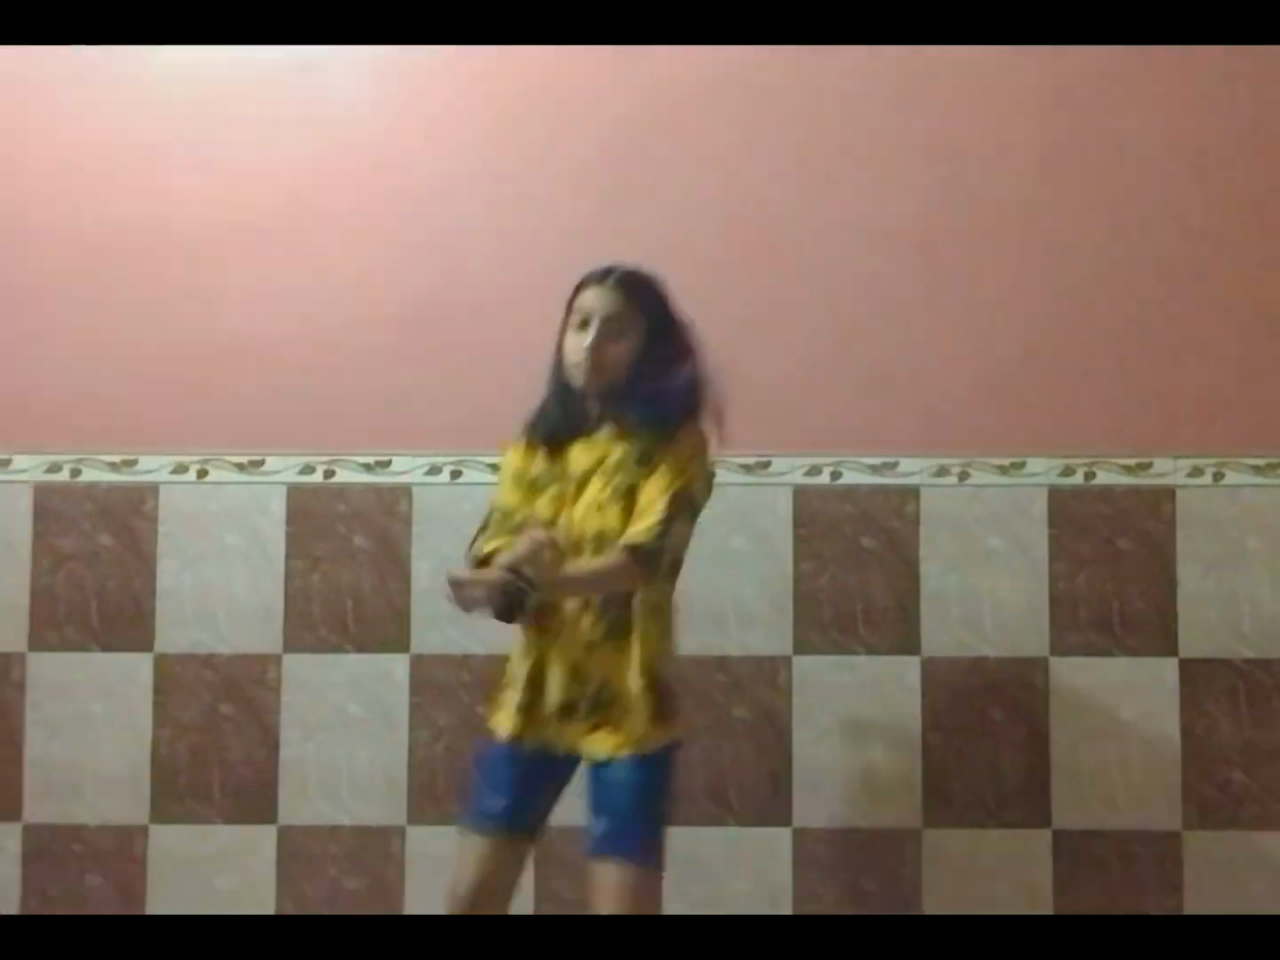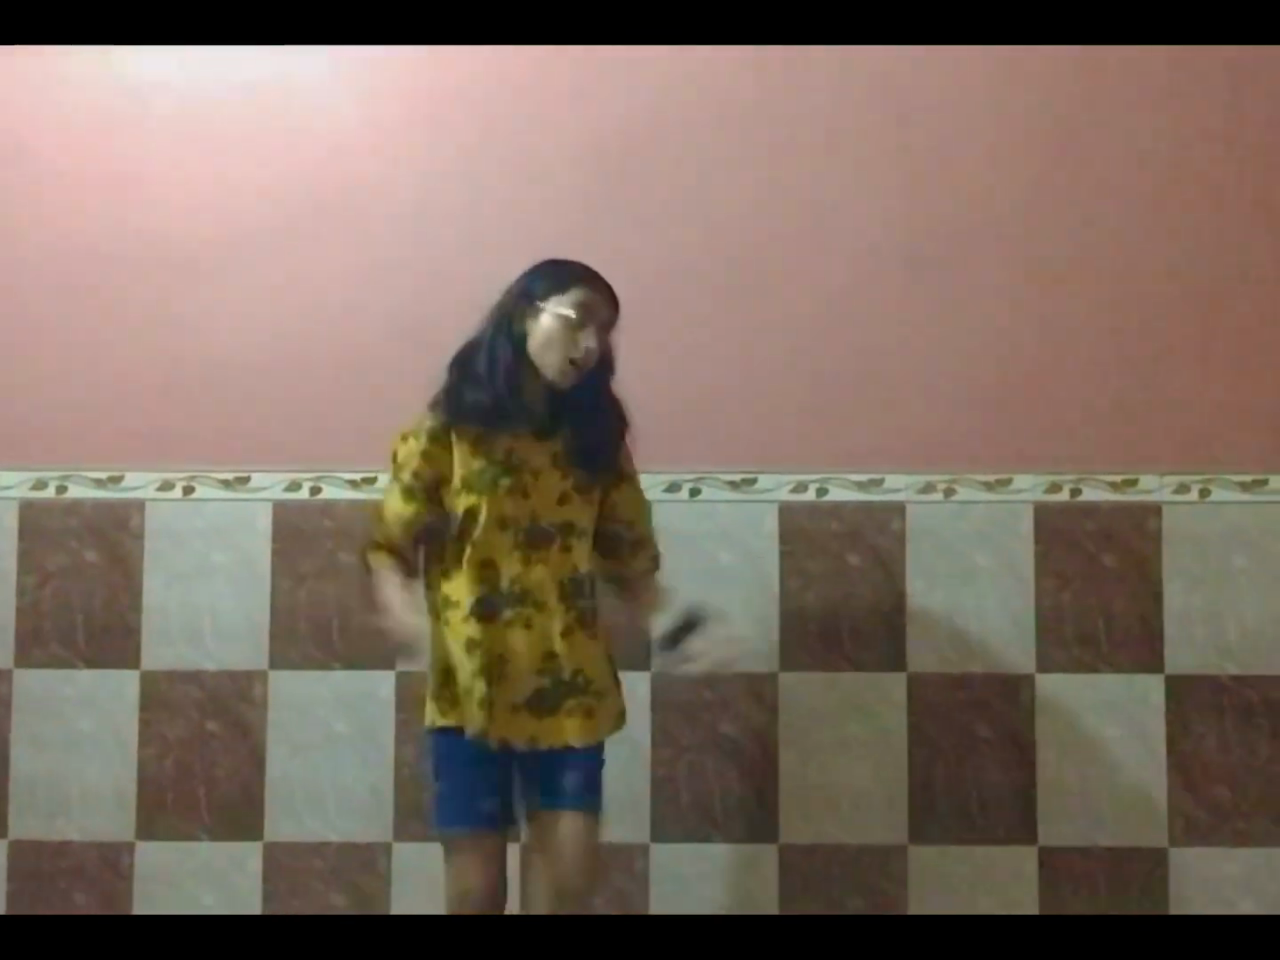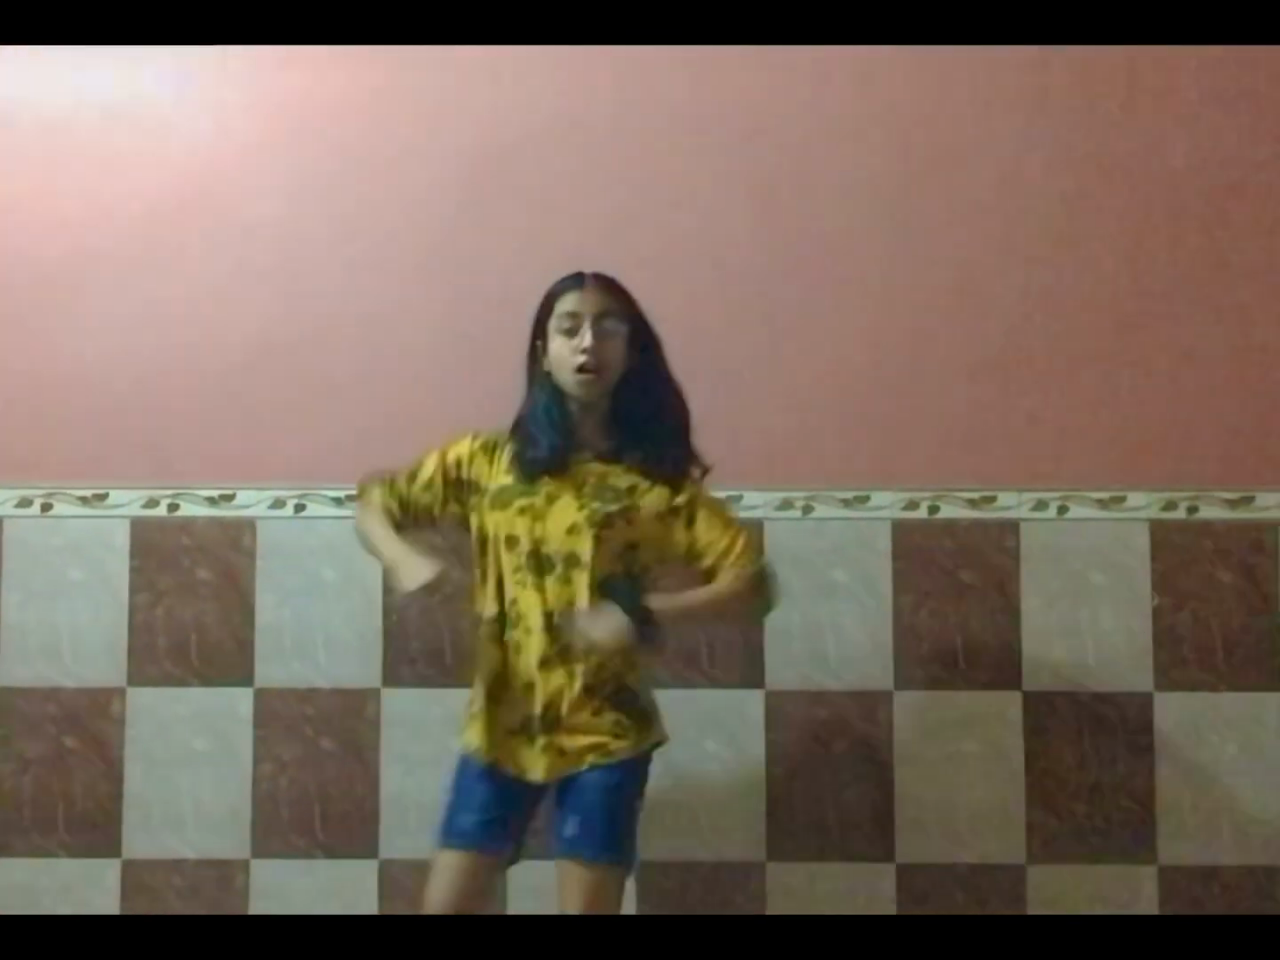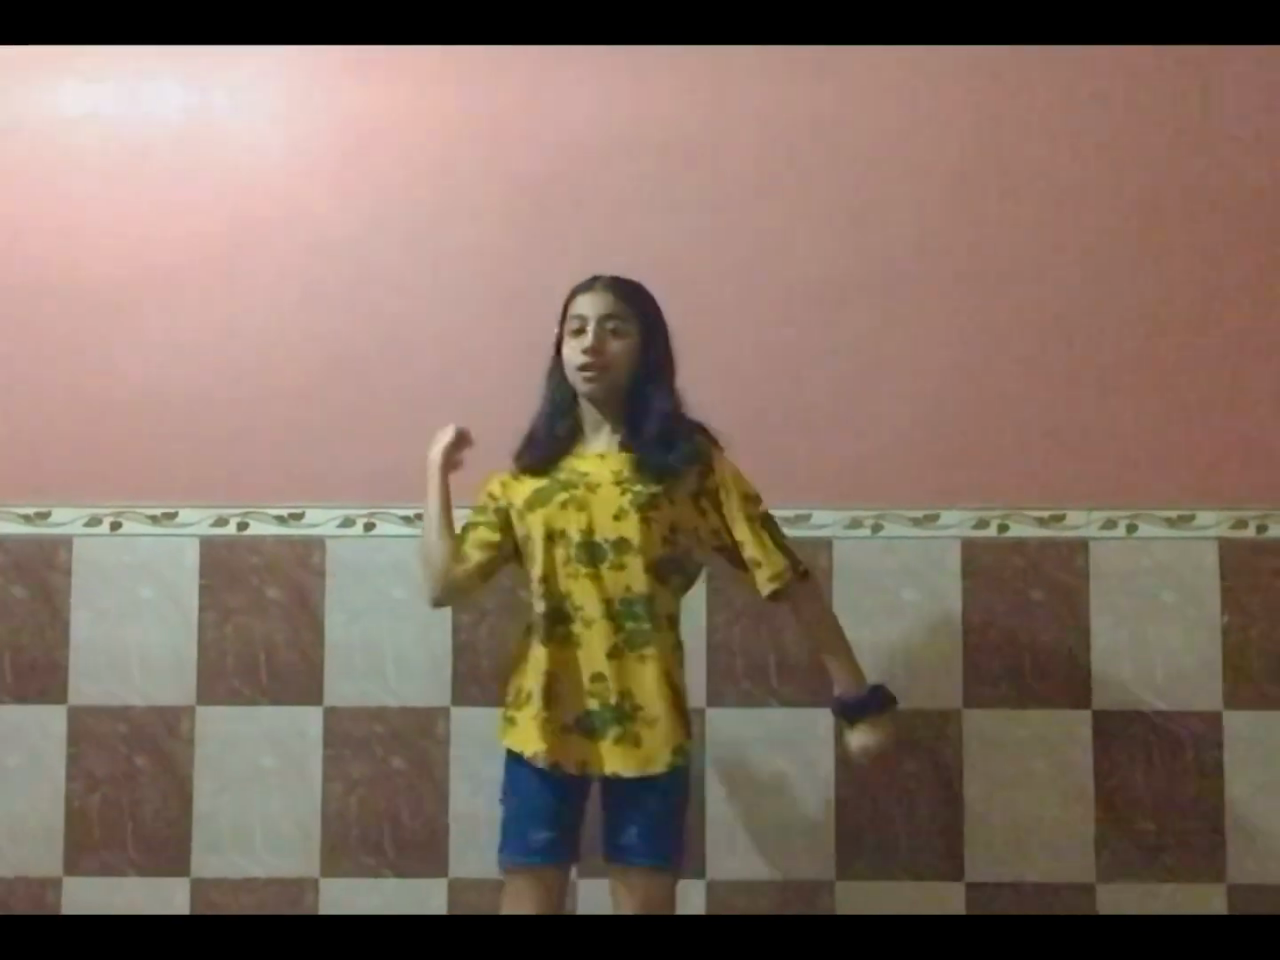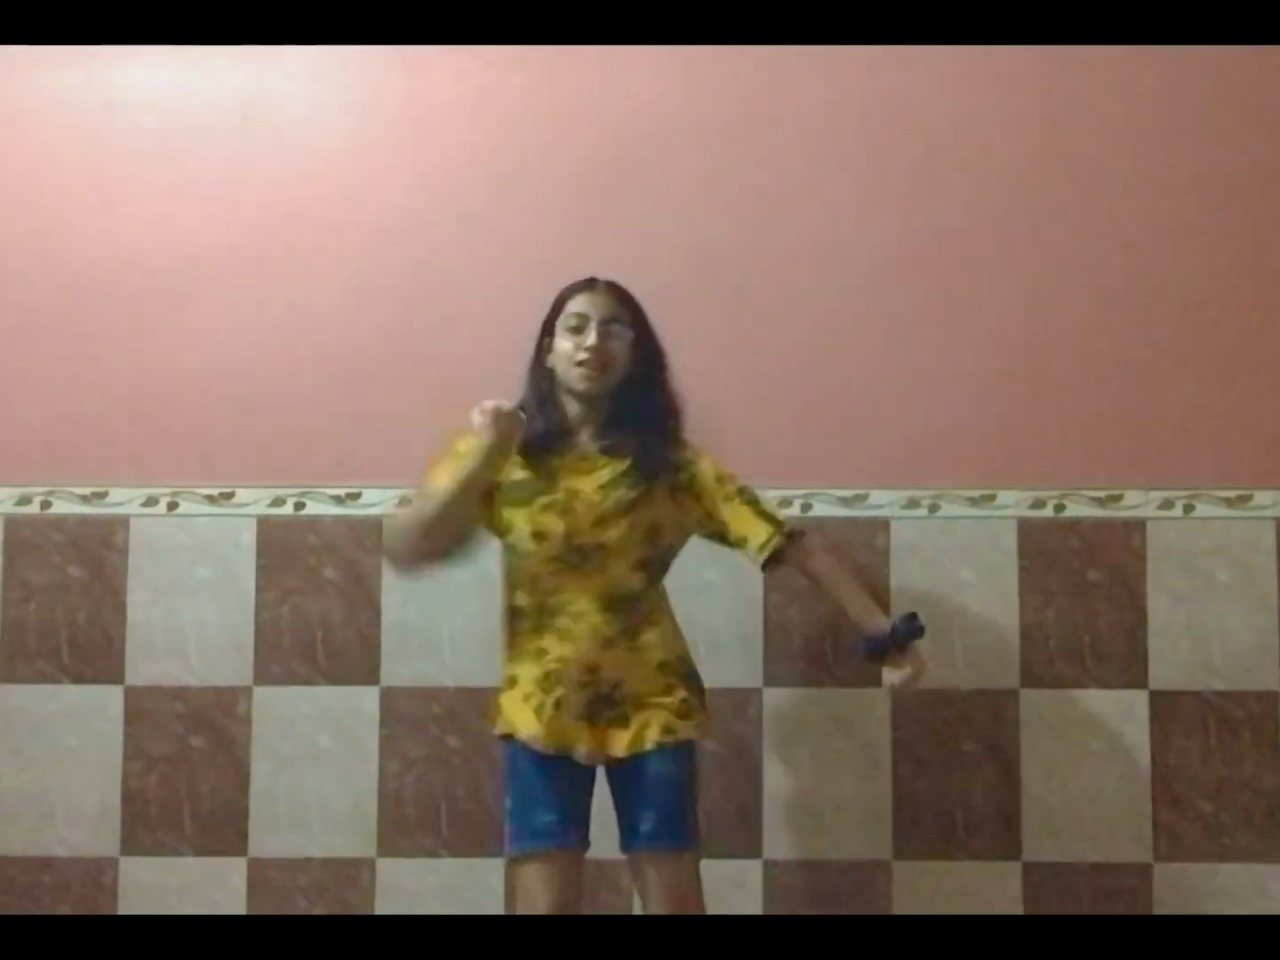
dt=0.7s
person 1, frame 1
left shoulder: (674, 441)
right shoulder: (535, 448)
left elbow: (637, 563)
right elbow: (490, 557)
left wrist: (521, 581)
right wrist: (512, 564)
left hip: (626, 704)
right hip: (533, 696)
left knee: (624, 911)
right knee: (471, 898)
person 1, frame 2
left shoulder: (596, 443)
right shoulder: (442, 436)
left elbow: (630, 559)
right elbow: (389, 550)
right wrist: (405, 608)
left hip: (570, 693)
right hip: (469, 691)
left knee: (567, 886)
right knee: (475, 897)
person 1, frame 3
left shoulder: (659, 478)
right shoulder: (485, 461)
left elbow: (746, 579)
right elbow: (374, 502)
left wrist: (644, 616)
right wrist: (404, 560)
left hip: (607, 730)
right hip: (505, 723)
left knee: (587, 916)
right knee: (444, 907)
person 1, frame 4
left shoulder: (690, 463)
right shoulder: (525, 477)
left elbow: (785, 576)
right elbow: (446, 587)
left wrist: (857, 696)
right wrist: (439, 471)
left hip: (651, 724)
right hip: (545, 725)
left knee: (647, 914)
right knee: (527, 910)
person 1, frame 5
left shoulder: (671, 464)
right shoulder: (500, 454)
left elbow: (788, 541)
right elbow: (406, 548)
left wrist: (883, 635)
right wrist: (478, 464)
left hip: (652, 709)
right hip: (543, 710)
left knee: (673, 910)
right knee: (542, 910)
